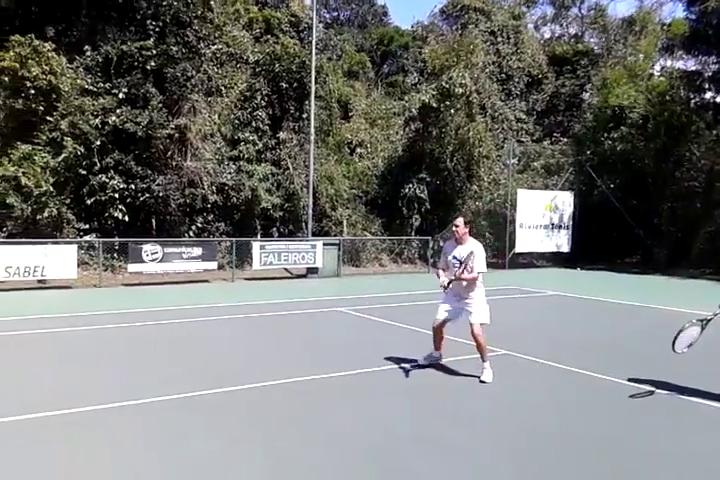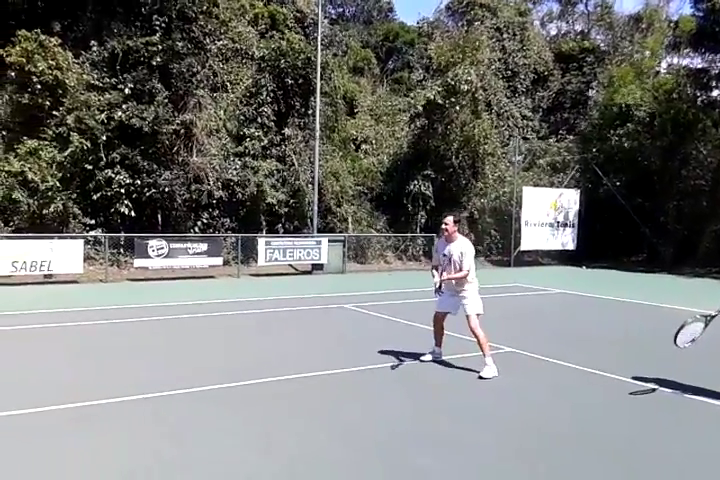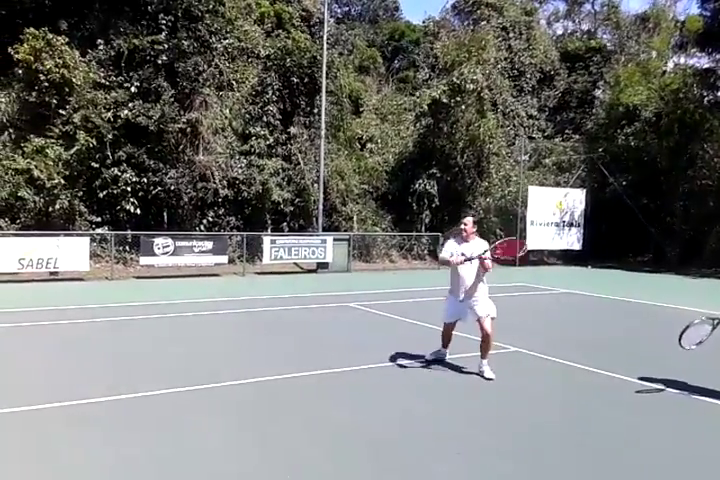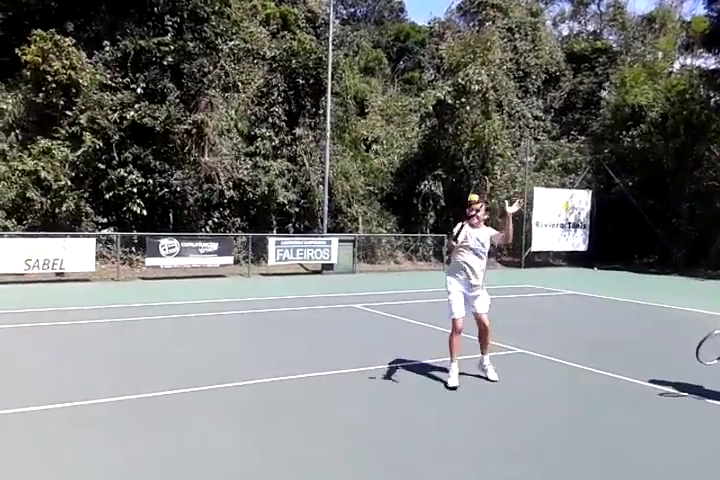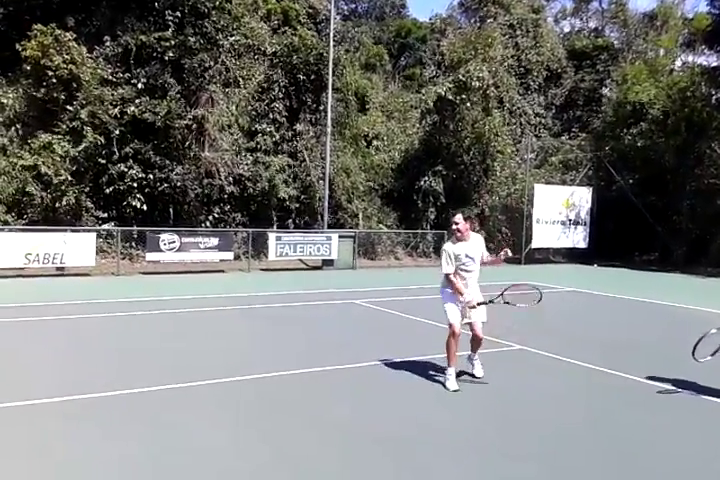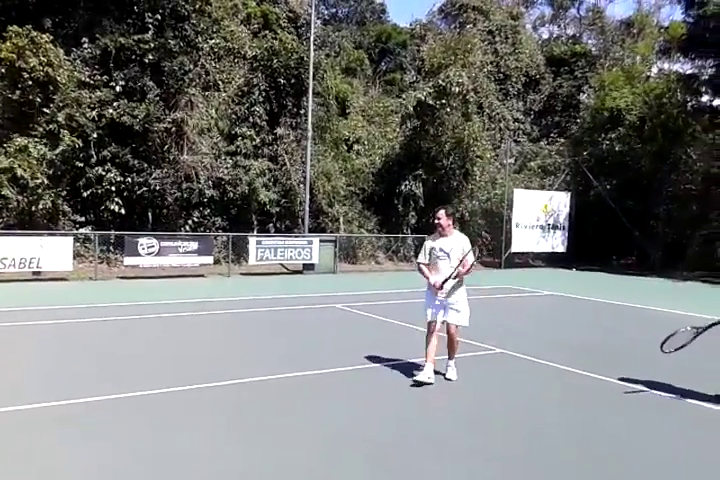
dt=0.4s
person 1, frame 1
left shoulder: (476, 248)
right shoulder: (448, 245)
left elbow: (476, 275)
right elbow: (441, 267)
left wrist: (464, 277)
right wrist: (442, 278)
left hip: (473, 295)
right hip: (452, 294)
left knee: (476, 333)
right knee: (437, 326)
left ankle: (486, 367)
right ankle: (436, 354)
person 1, frame 2
left shoulder: (465, 246)
right shoulder: (439, 244)
left elbow: (465, 273)
right elbow: (435, 265)
left wrist: (448, 277)
right wrist: (436, 277)
left hip: (467, 290)
right hip: (449, 289)
left knee: (474, 326)
right knee: (437, 318)
left ankle: (490, 364)
right ankle: (437, 351)
person 1, frame 3
left shoulder: (482, 245)
right shoulder: (452, 243)
left elbow: (487, 268)
right elbow: (442, 258)
left wrist: (485, 261)
right wrist: (452, 260)
left hip: (478, 295)
right hip: (456, 294)
left knee: (487, 331)
right knee: (447, 328)
left ankle: (483, 364)
right ankle: (442, 351)
person 1, frame 4
left shoulder: (488, 232)
right shoulder: (462, 228)
left elbow: (507, 238)
right elbow: (454, 243)
left wrist: (509, 215)
right wrist: (455, 244)
left hip: (476, 285)
right hip: (458, 282)
left knee: (484, 325)
right knee: (457, 326)
left ankle: (485, 363)
right ankle: (453, 369)
person 1, frame 5
left shoulder: (478, 239)
right shoulder: (449, 247)
left elbow: (483, 259)
right elbow: (450, 276)
left wrist: (499, 258)
right wrist: (465, 296)
left hip: (473, 294)
right hip: (452, 293)
left knee: (477, 333)
right knee: (455, 330)
left ankle: (473, 357)
right ankle: (450, 373)
person 1, frame 6
left shoulder: (462, 240)
right shoulder: (430, 241)
left elbow: (469, 265)
right elbow: (422, 264)
left wrist: (463, 271)
right wrist: (431, 278)
left hip: (455, 293)
right hip: (434, 292)
left knee: (452, 331)
right knee: (432, 328)
left ankle: (451, 364)
right ankle: (428, 371)
